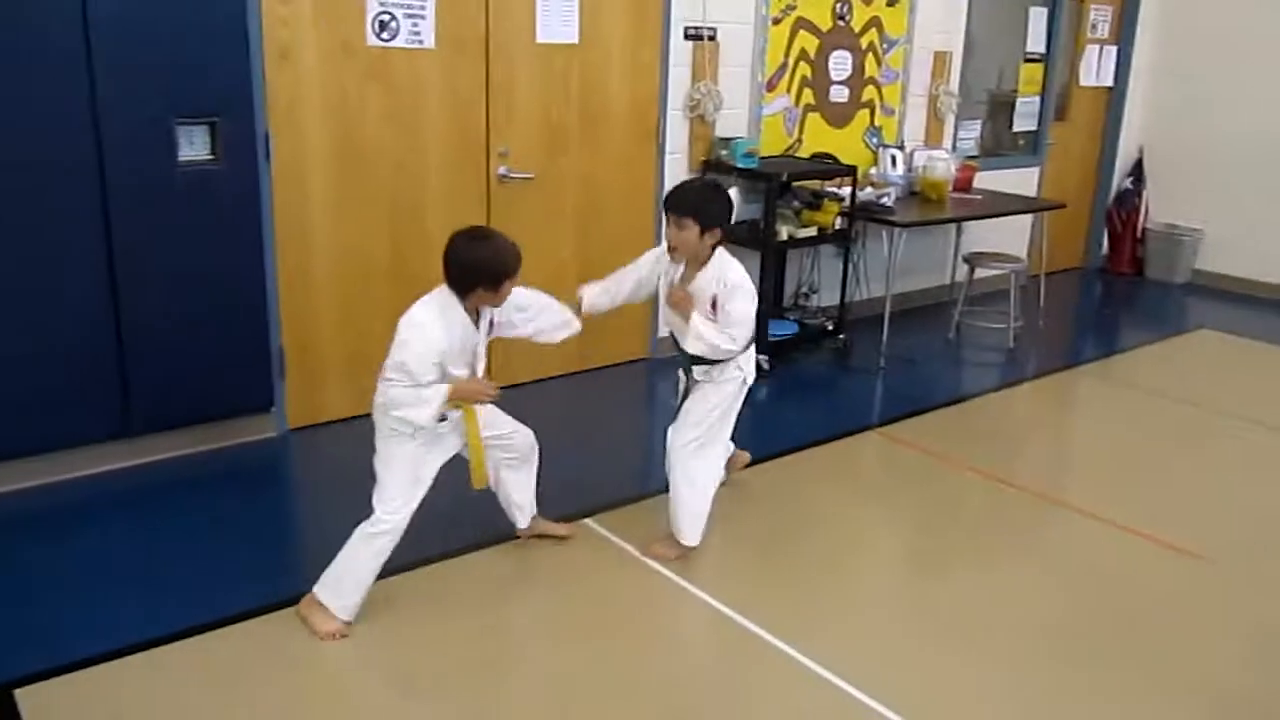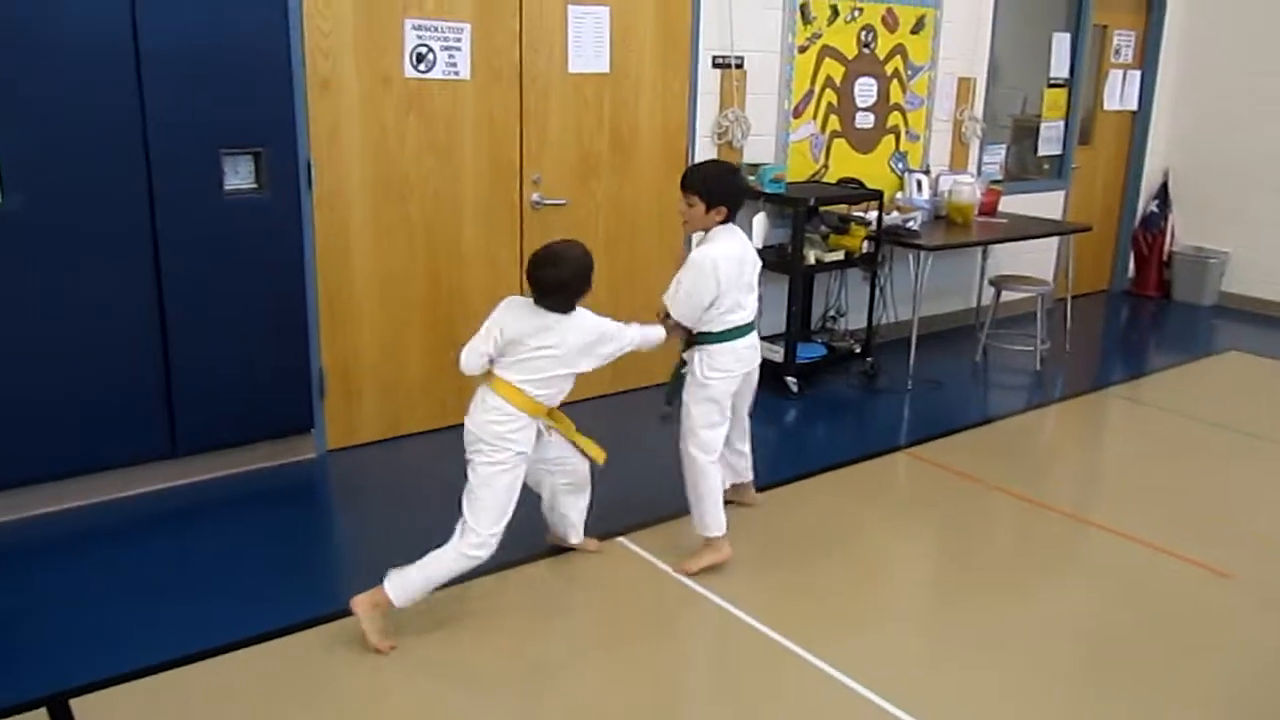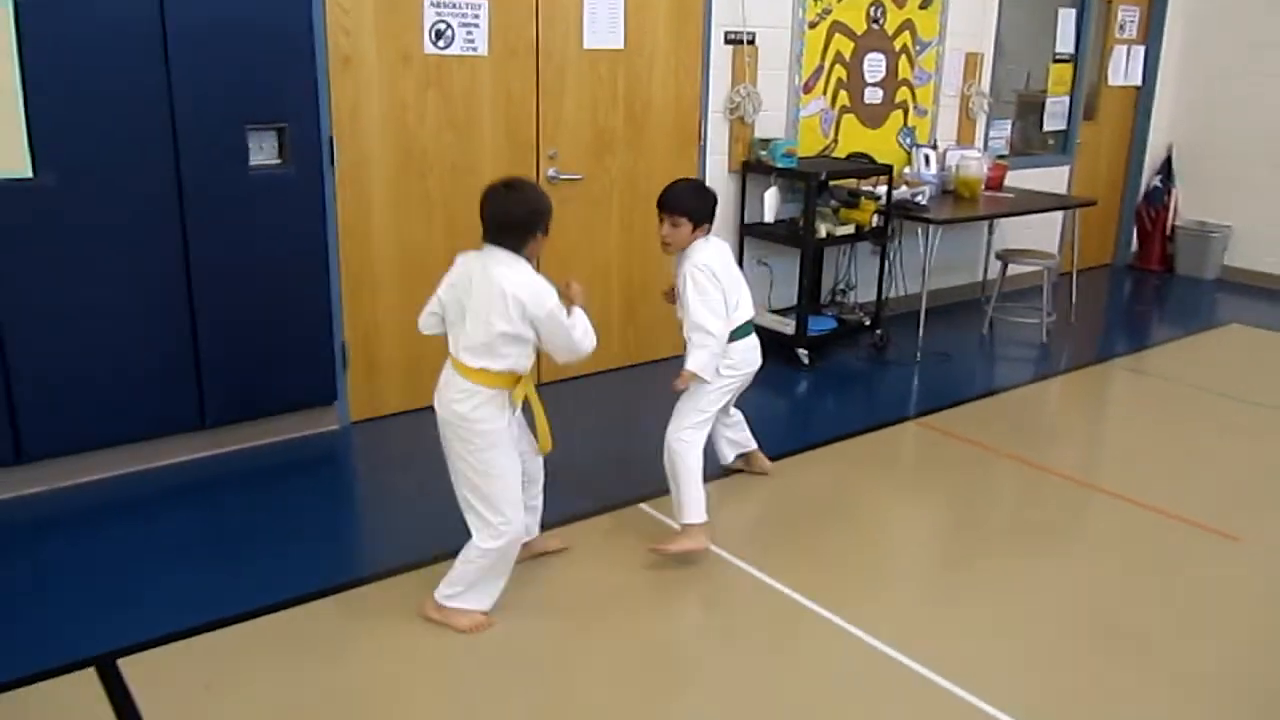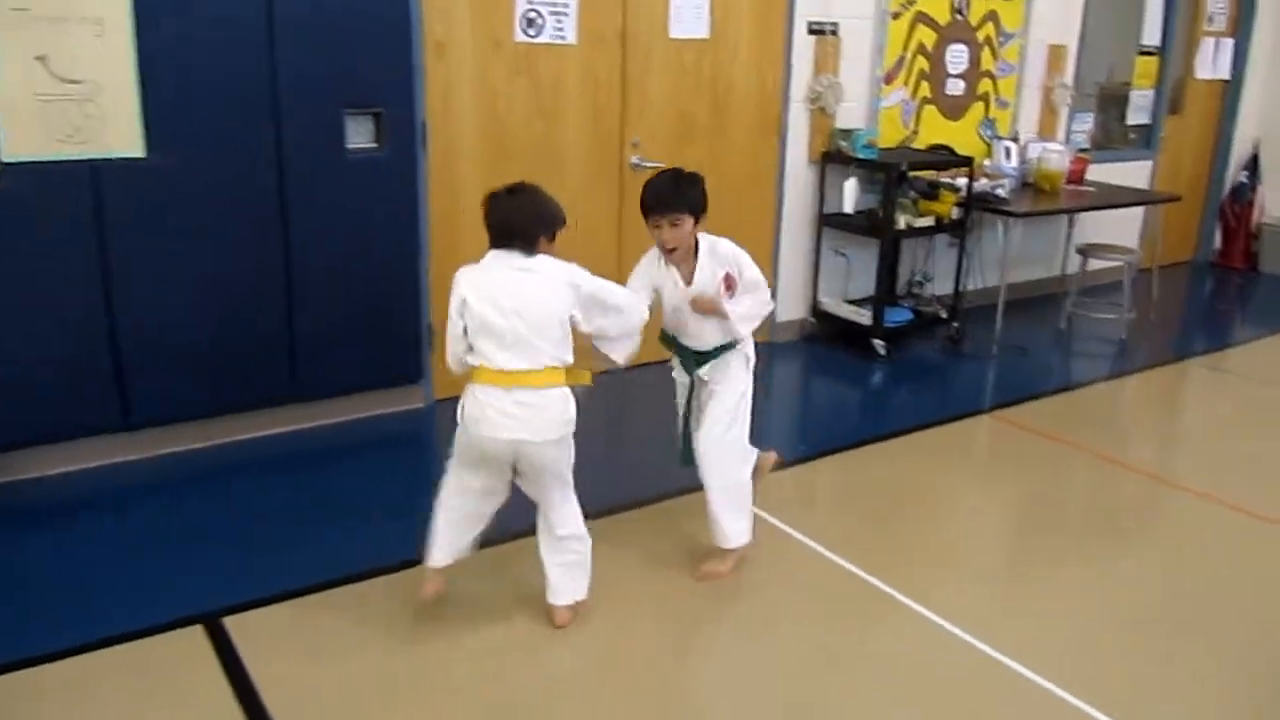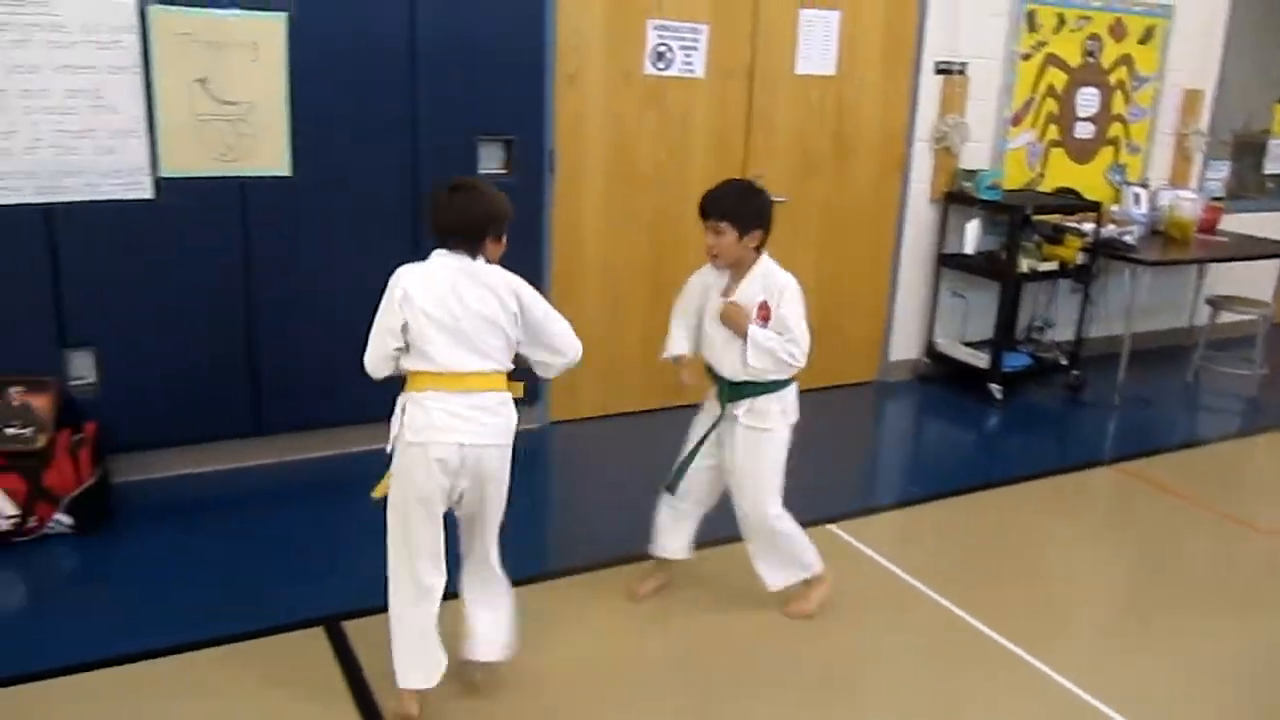
dt=0.4s
person 1, frame 1
left shoulder: (485, 305)
right shoulder: (425, 326)
left elbow: (532, 306)
right elbow: (395, 398)
left wrist: (570, 324)
right wrist: (453, 391)
left hip: (457, 411)
right hip: (410, 423)
left knee: (519, 443)
right knee: (390, 518)
left ankle: (528, 521)
right ankle: (321, 602)
person 1, frame 2
left shoulder: (512, 308)
right shoulder: (587, 329)
left elbow: (470, 362)
right elbow: (635, 336)
right wrist: (668, 331)
left hip: (499, 415)
right hip: (504, 431)
left knee: (571, 469)
right knee: (478, 539)
left ankle: (567, 534)
right ankle: (376, 601)
person 1, frame 3
left shoulder: (465, 265)
right shoulder: (533, 289)
left elbow: (429, 322)
right elbow: (574, 347)
right wrist: (575, 308)
left hip: (460, 392)
right hip: (483, 408)
left knee: (527, 465)
right knee: (501, 521)
left ankle: (525, 541)
right ankle: (448, 601)
person 1, frame 4
left shoulder: (468, 281)
right shoulder: (564, 278)
left elbow: (457, 360)
right elbow: (630, 312)
left hip: (486, 412)
right hip: (546, 414)
left knee: (467, 484)
right knee: (557, 502)
left ankle: (437, 569)
right ankle: (565, 598)
person 1, frame 5
left shoulder: (408, 281)
right shoulder: (509, 287)
left elbow: (377, 363)
right elbow: (565, 350)
right wrist: (520, 354)
left hip: (428, 426)
right hip: (491, 426)
left knee: (415, 560)
right knee: (480, 549)
right ankle: (486, 650)
person 2, frame 1
left shoulder: (732, 277)
right shoulder: (664, 260)
left elbow: (731, 340)
right elbow: (622, 284)
left wrist: (691, 315)
right wrist: (580, 300)
left hip: (726, 371)
right hip: (692, 364)
left knee: (687, 443)
right knee: (701, 437)
left ankle: (683, 538)
right ankle: (731, 456)
person 2, frame 2
left shoulder: (706, 256)
right shoulder: (739, 242)
left elbow: (682, 313)
left wrist: (682, 277)
left hip: (716, 356)
right hip: (743, 346)
left knee: (700, 444)
right knee: (732, 425)
left ankle: (714, 540)
right ankle: (740, 484)
person 2, frame 3
left shoulder: (696, 266)
right shoulder: (716, 248)
left elbow: (710, 326)
left wrist: (692, 370)
right wrist: (683, 299)
left hip: (726, 356)
right hip: (743, 348)
left knee: (682, 436)
right knee: (717, 409)
left ankle: (694, 528)
right ankle: (750, 455)
person 2, frame 4
left shoulder: (726, 254)
right shoulder: (652, 266)
left elbow: (761, 300)
left wrist: (722, 309)
left hip: (728, 360)
right hip: (687, 362)
left knee: (718, 449)
right knee: (704, 438)
left ankle: (731, 543)
right ankle: (755, 460)
person 2, frame 5
left shoulder: (780, 286)
right shoulder: (707, 278)
left elbow: (792, 357)
right elbow: (683, 322)
left wrist: (747, 329)
right wrist: (684, 361)
left hip: (765, 409)
right hip: (722, 400)
left knee: (758, 507)
right knee: (686, 481)
left ankle: (812, 577)
right ankle: (663, 562)
